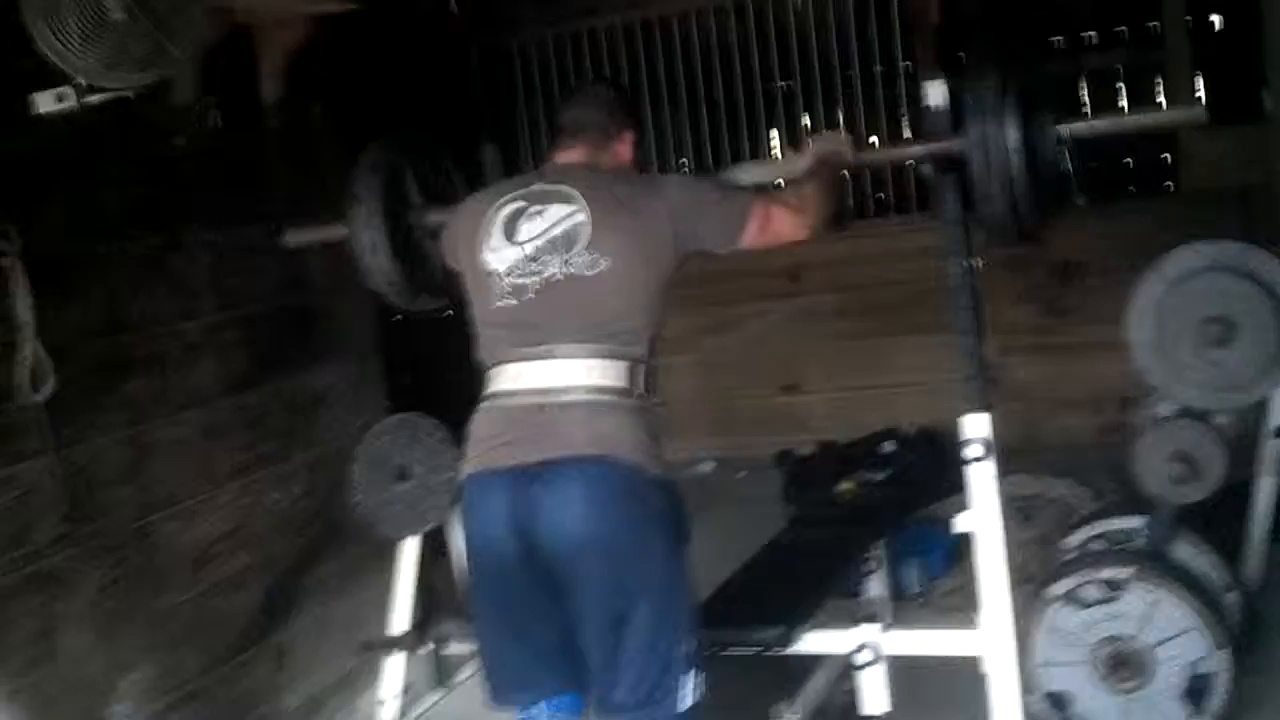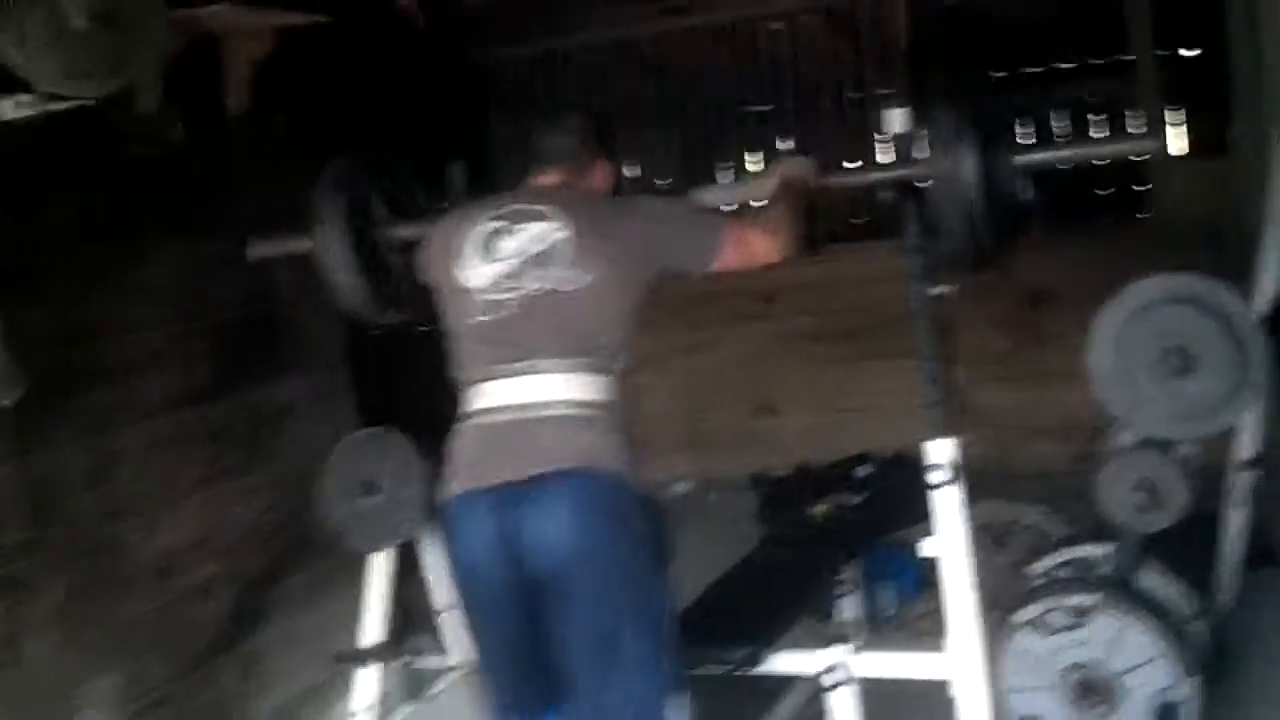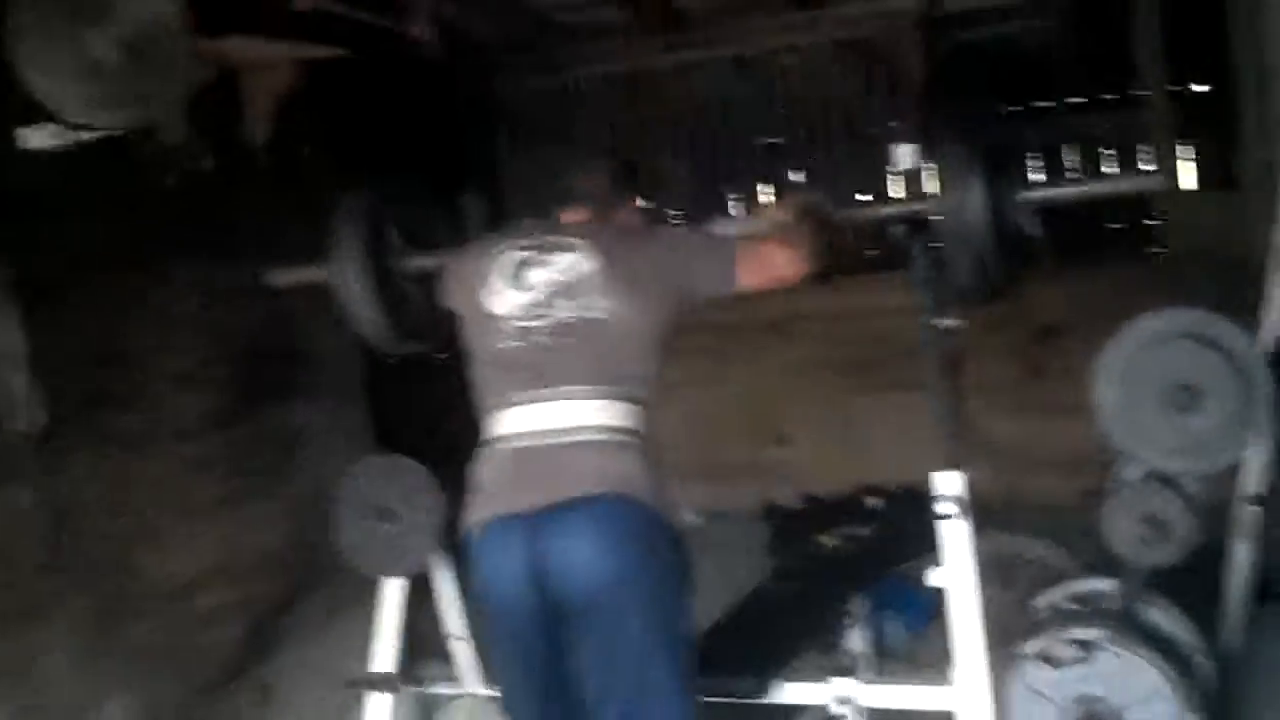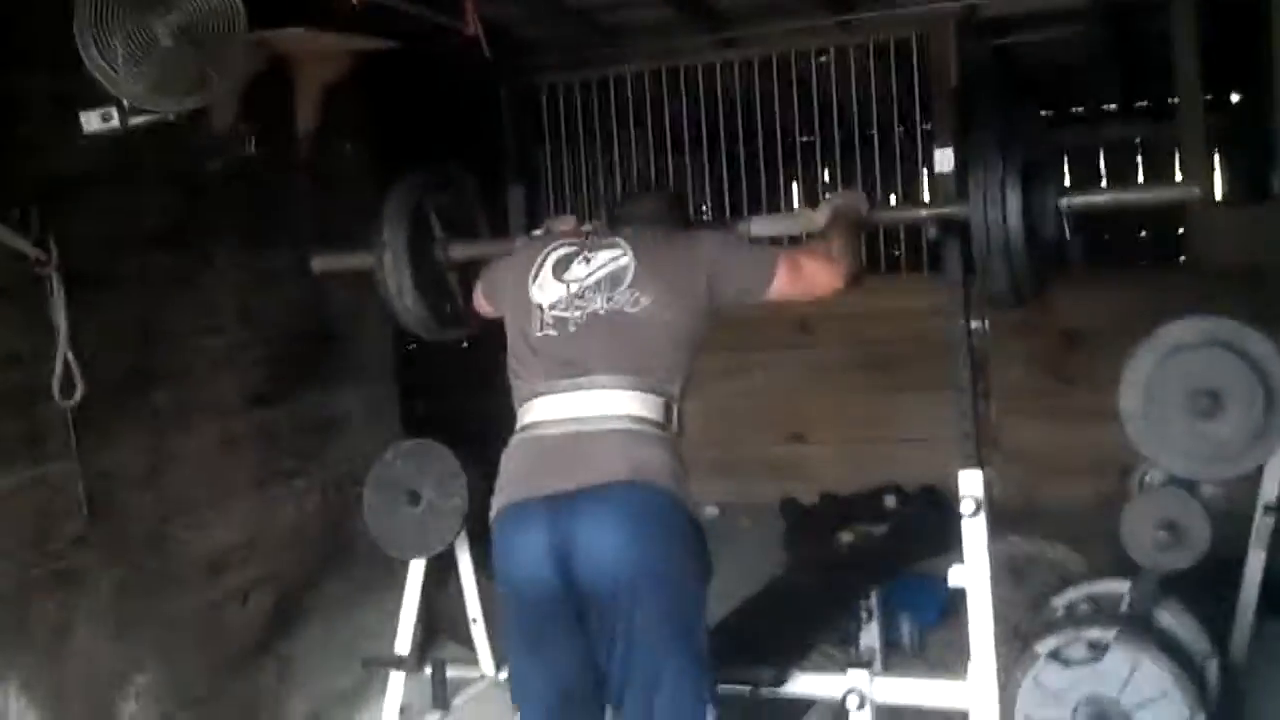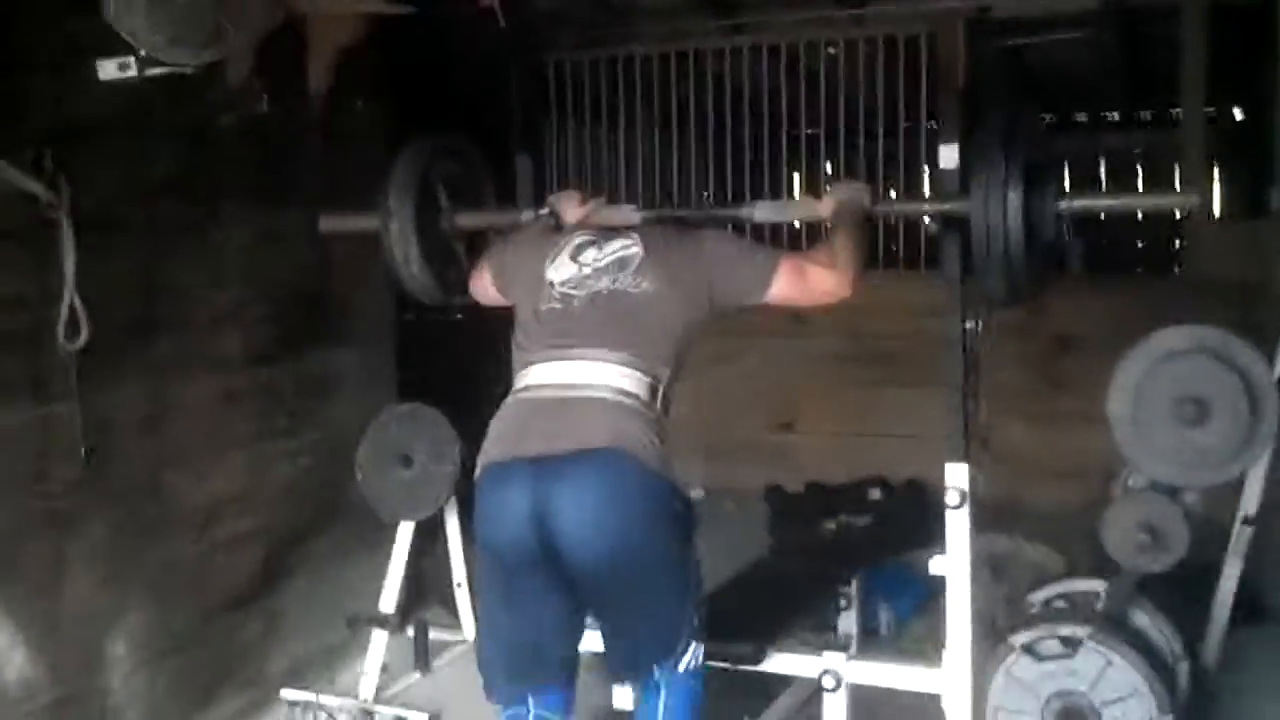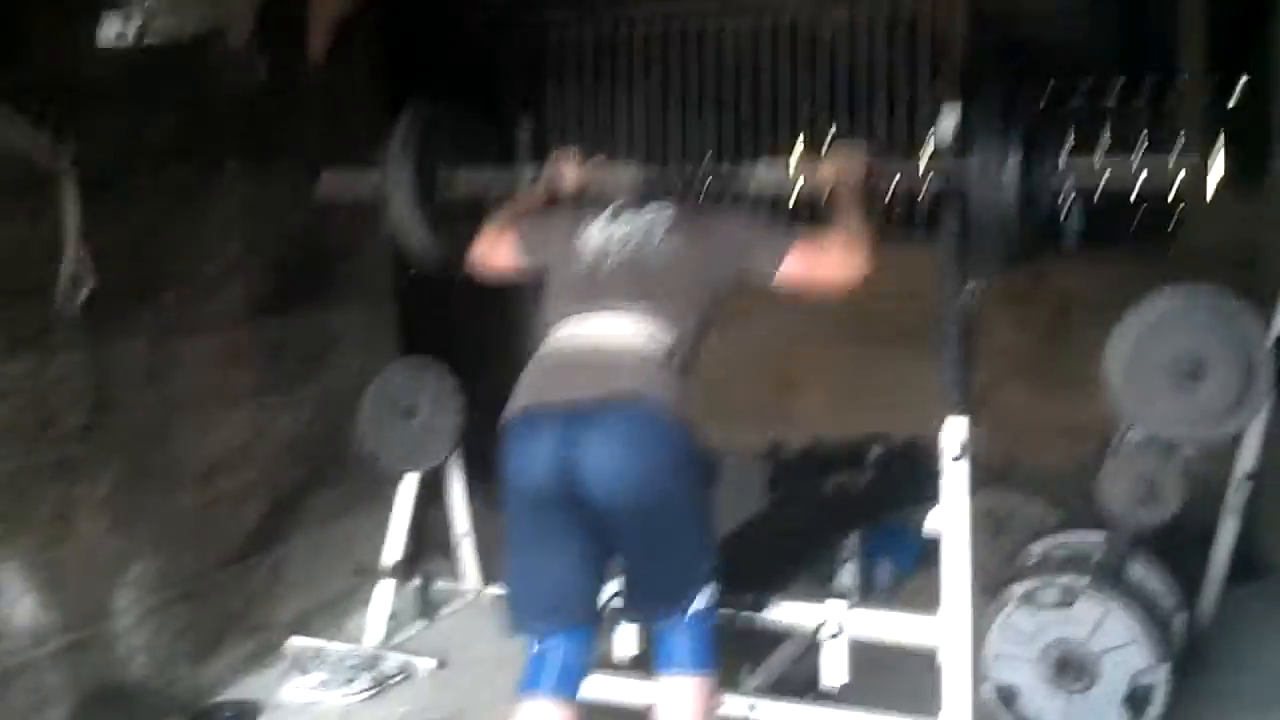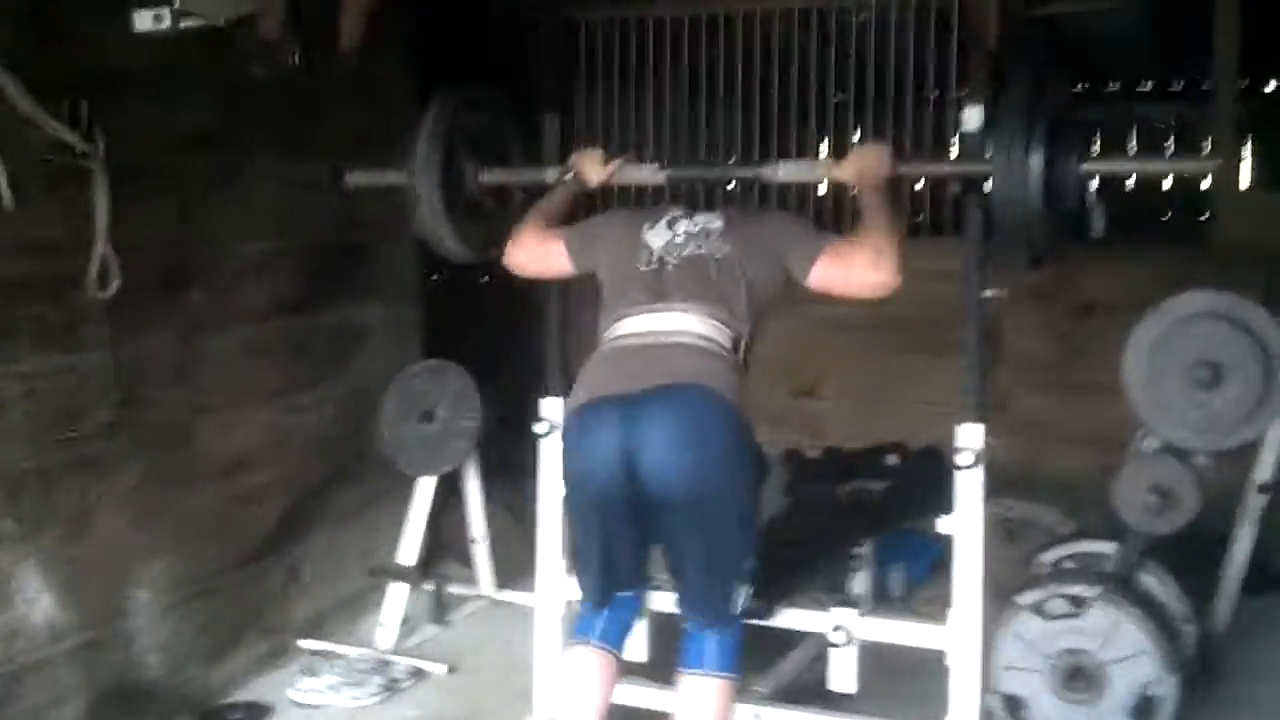
dt=0.2s
person 1, frame 1
left shoulder: (474, 216)
right shoulder: (654, 200)
right elbow: (793, 221)
right wrist: (825, 163)
left hip: (491, 481)
right hip: (601, 473)
person 1, frame 2
left shoulder: (452, 235)
right shoulder: (628, 222)
right elbow: (766, 244)
right wrist: (791, 188)
left hip: (473, 499)
right hip: (582, 490)
person 1, frame 3
left shoulder: (477, 264)
right shoulder: (653, 252)
right elbow: (787, 261)
right wrist: (804, 213)
left hip: (498, 527)
right hip: (606, 518)
person 1, frame 4
left shoulder: (526, 262)
right shoulder: (691, 253)
left elbow: (483, 300)
right elbow: (825, 272)
right wrist: (844, 216)
left hip: (521, 513)
right hip: (631, 506)
person 1, frame 5
left shoulder: (542, 248)
right shoulder: (696, 251)
left elbow: (481, 284)
right elbow: (830, 280)
right wrist: (845, 213)
left hip: (504, 476)
right hip: (612, 475)
right knee: (668, 672)
person 1, frame 6
left shoulder: (574, 221)
right shoulder: (719, 228)
left elbow: (484, 252)
right elbow: (845, 261)
left wrist: (550, 187)
right wrist: (844, 185)
left hip: (533, 427)
right hip: (635, 427)
left knee: (554, 640)
right knee: (681, 615)
person 1, frame 7
left shoulder: (624, 226)
right shoulder: (767, 232)
left elbow: (520, 253)
right elbow: (877, 273)
left wrist: (577, 182)
right wrist: (870, 184)
left hip: (594, 418)
right hip: (694, 419)
left knee: (607, 603)
right knee: (714, 618)
